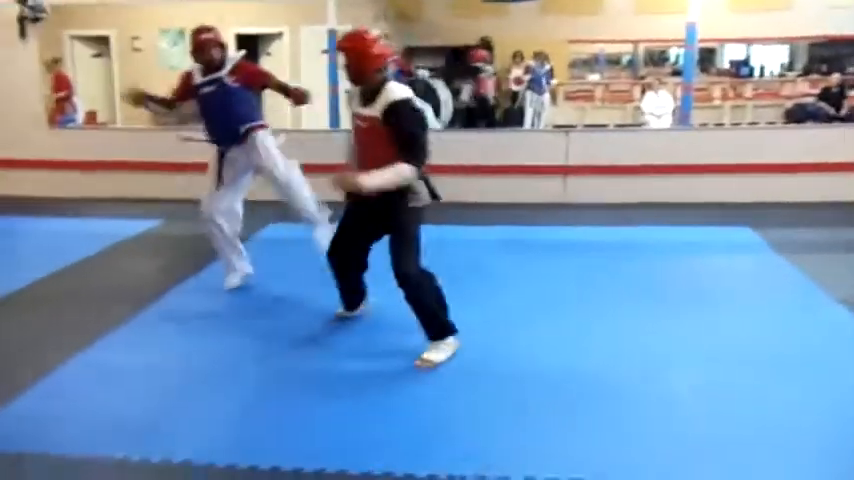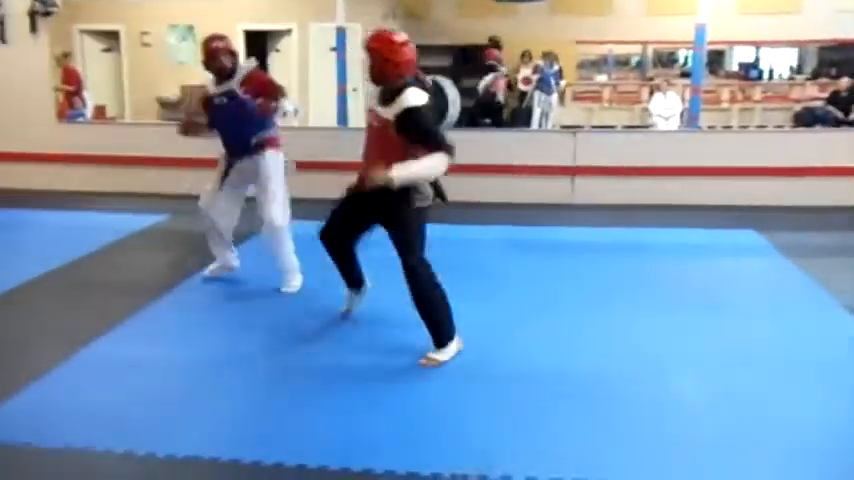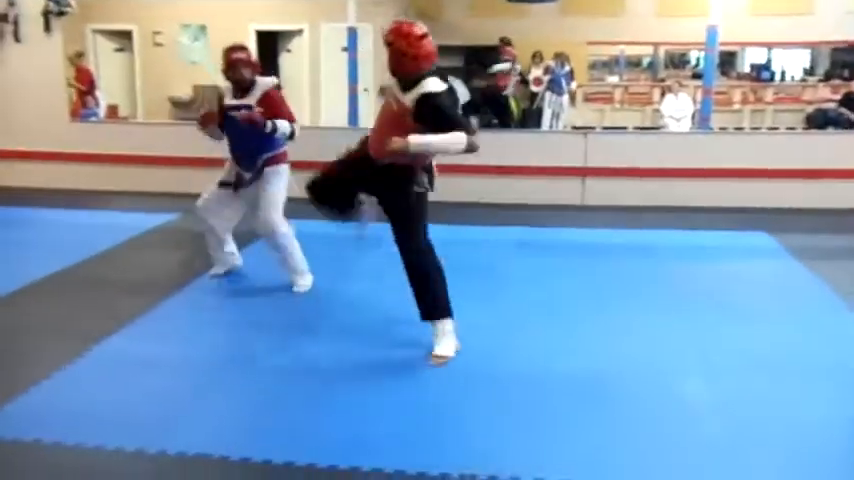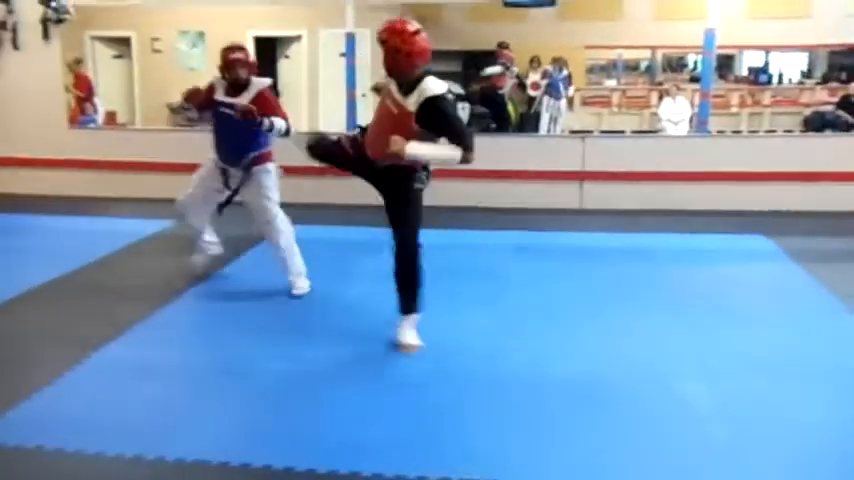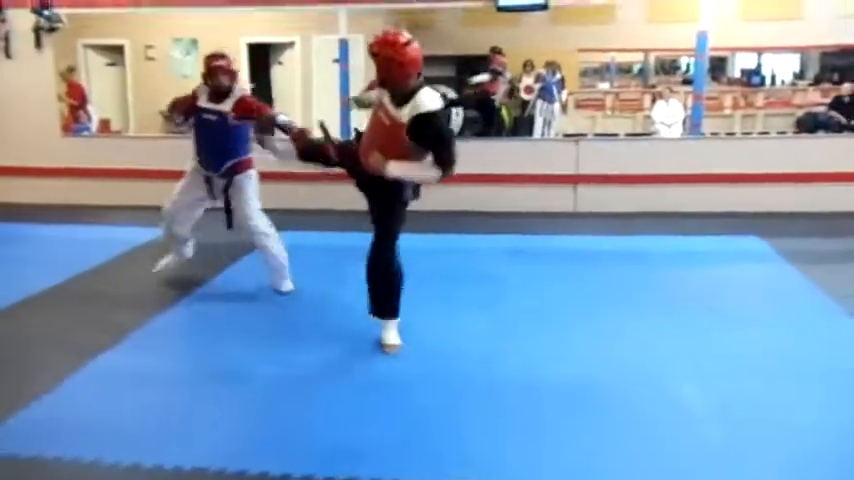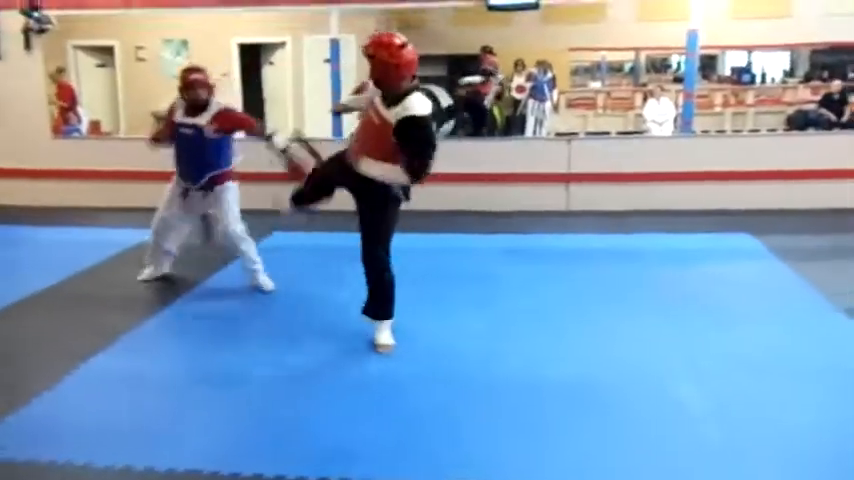
dt=0.1s
person 1, frame 1
left shoulder: (399, 105)
right shoulder: (362, 93)
left elbow: (416, 166)
left wrist: (363, 183)
left hip: (401, 196)
right hip: (369, 193)
left knee: (406, 270)
right knee: (341, 253)
left ankle: (445, 338)
right ankle: (354, 303)
person 1, frame 2
left shoulder: (414, 109)
right shoulder: (387, 92)
left elbow: (444, 157)
left wrist: (395, 174)
left hip: (405, 195)
right hip: (374, 186)
left knee: (414, 266)
right knee: (333, 236)
left ankle: (447, 340)
right ankle: (357, 286)
person 1, frame 3
left shoulder: (435, 97)
right shoulder: (404, 80)
left elbow: (468, 139)
left wrist: (413, 141)
left hip: (405, 175)
right hip: (372, 159)
left knee: (415, 250)
right knee: (320, 189)
left ankle: (444, 330)
right ankle: (351, 208)
person 1, frame 4
left shoulder: (434, 99)
right shoulder: (398, 78)
left elbow: (464, 151)
left wrist: (410, 150)
right wrist: (382, 89)
left hip: (403, 175)
right hip: (367, 152)
left knee: (407, 247)
right knee: (319, 148)
left ankle: (408, 321)
person 1, frame 5
left shoulder: (428, 112)
right shoulder: (392, 86)
left elbow: (444, 169)
left wrist: (388, 168)
right wrist: (362, 98)
left hip: (393, 184)
right hip: (361, 155)
left knee: (383, 254)
right knee: (325, 151)
left ankle: (389, 324)
right ankle: (300, 142)
person 1, frame 6
left shoulder: (416, 116)
right shoulder: (384, 88)
left elbow: (415, 174)
left wrist: (365, 166)
right wrist: (348, 104)
left hip: (381, 187)
right hip: (350, 163)
left knee: (375, 255)
right knee: (319, 178)
left ankle: (382, 324)
right ankle: (297, 198)
person 2, frame 1
left shoulder: (241, 67)
right shoulder: (193, 78)
left elbow: (274, 83)
right elbow: (172, 103)
left wrist: (294, 92)
right wrist: (147, 100)
left hip: (253, 139)
right hip: (227, 151)
left knee: (282, 176)
right knee: (215, 209)
left ankle: (319, 223)
right ankle: (238, 266)
person 2, frame 2
left shoulder: (253, 77)
right shoulder: (212, 89)
left elbow: (286, 99)
right elbow: (211, 123)
left wrist: (272, 107)
right wrist: (196, 125)
left hip: (264, 154)
right hip: (236, 159)
left knee: (272, 215)
right knee: (211, 206)
left ankle: (292, 273)
right ankle: (226, 260)
person 2, frame 3
left shoulder: (268, 94)
right shoulder: (226, 96)
left elbow: (291, 128)
right elbow: (219, 133)
left wrist: (263, 124)
right wrist: (209, 124)
left hip: (271, 169)
right hip: (240, 169)
left knee: (270, 223)
right knee: (208, 209)
left ankle: (301, 274)
right ankle: (228, 259)
person 2, frame 4
left shoulder: (261, 93)
right shoulder: (215, 89)
left elbow: (285, 127)
right elbow: (197, 108)
left wrist: (258, 120)
right wrist: (192, 100)
left hip: (257, 167)
right hip: (223, 165)
left knee: (272, 219)
right knee: (189, 204)
left ankle: (298, 276)
right ankle: (208, 245)
person 2, frame 5
left shoulder: (243, 101)
right shoulder: (198, 96)
left elbow: (271, 116)
right elbow: (178, 115)
left wrist: (287, 125)
right wrist: (176, 108)
left hip: (237, 174)
right hip: (203, 171)
left knee: (254, 223)
right knee: (173, 212)
left ankle: (282, 274)
right ankle: (178, 254)
person 2, frame 6
left shoulder: (223, 115)
right shoulder: (175, 111)
left elbow: (257, 127)
right elbow: (163, 136)
right wrist: (160, 135)
left hip: (218, 185)
right hip: (185, 184)
left knee: (232, 229)
right knee: (162, 226)
left ankle: (258, 275)
right ankle: (158, 266)
